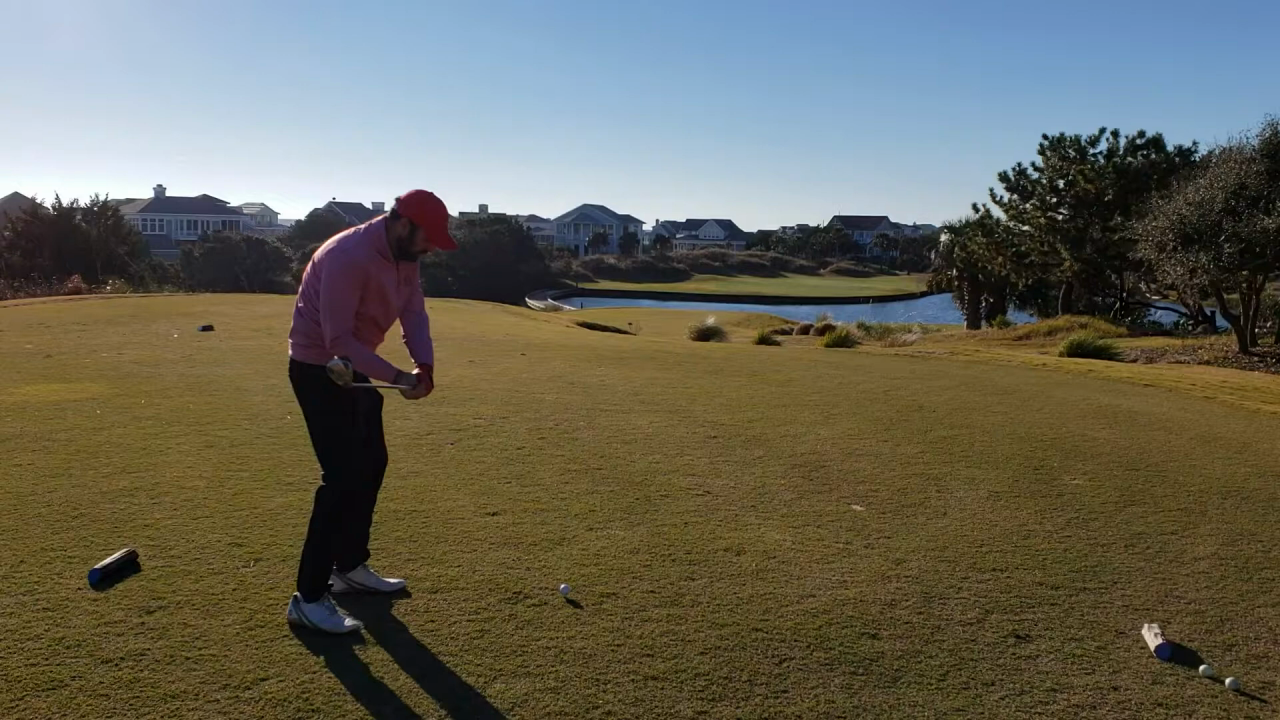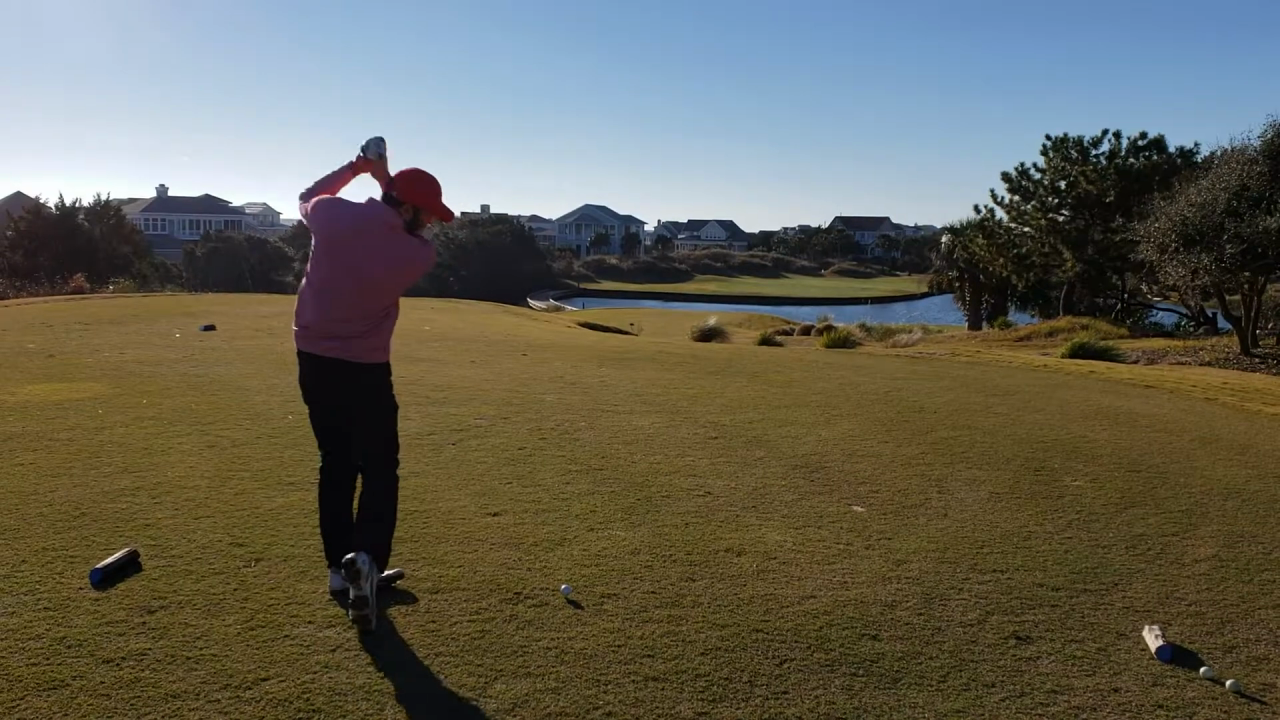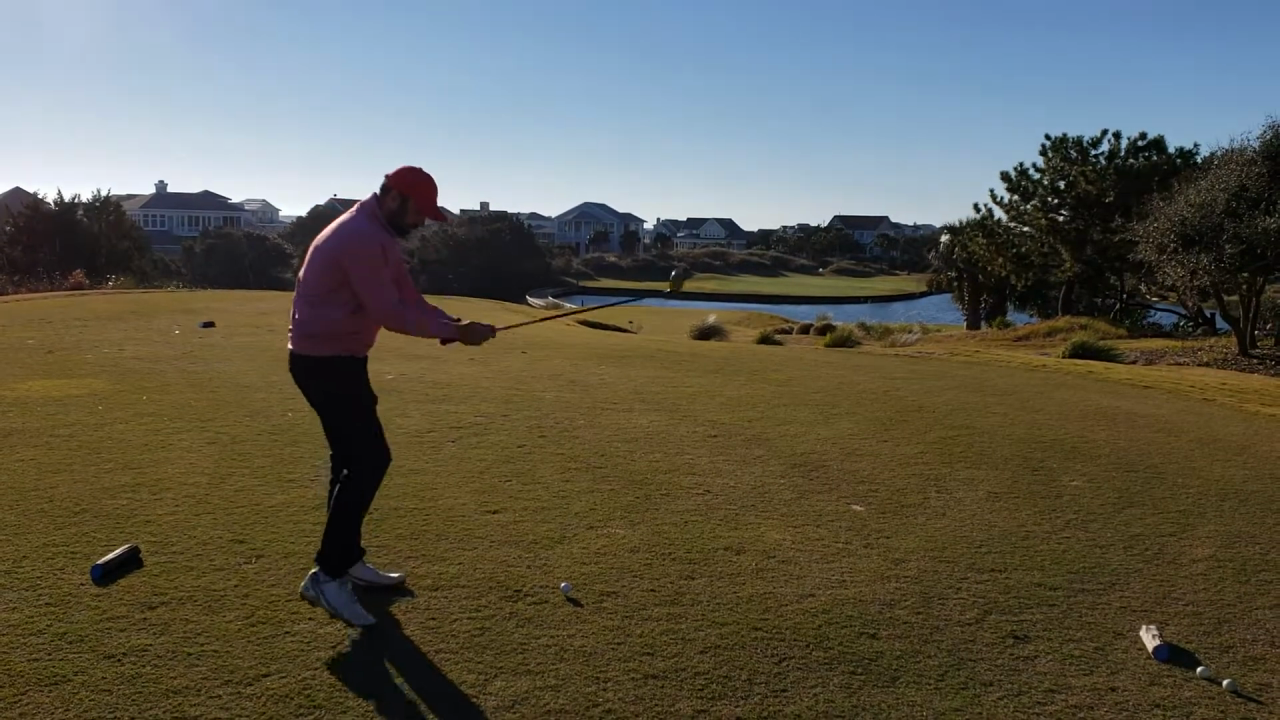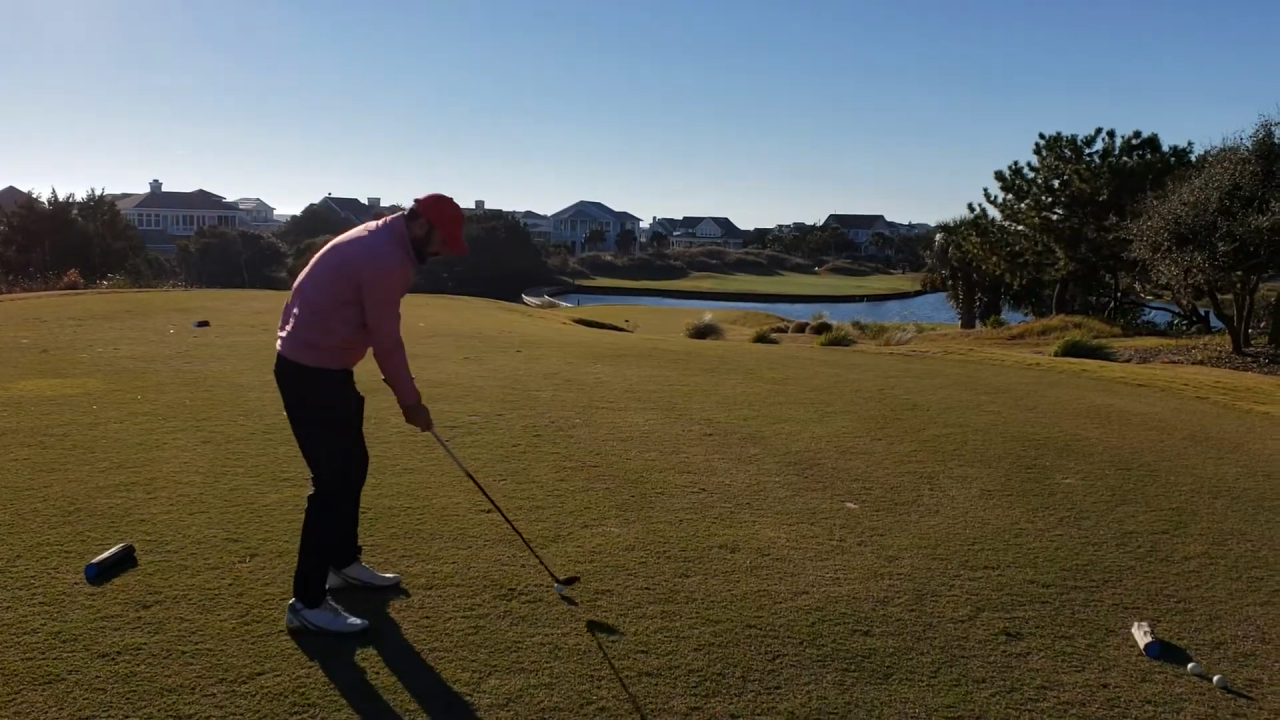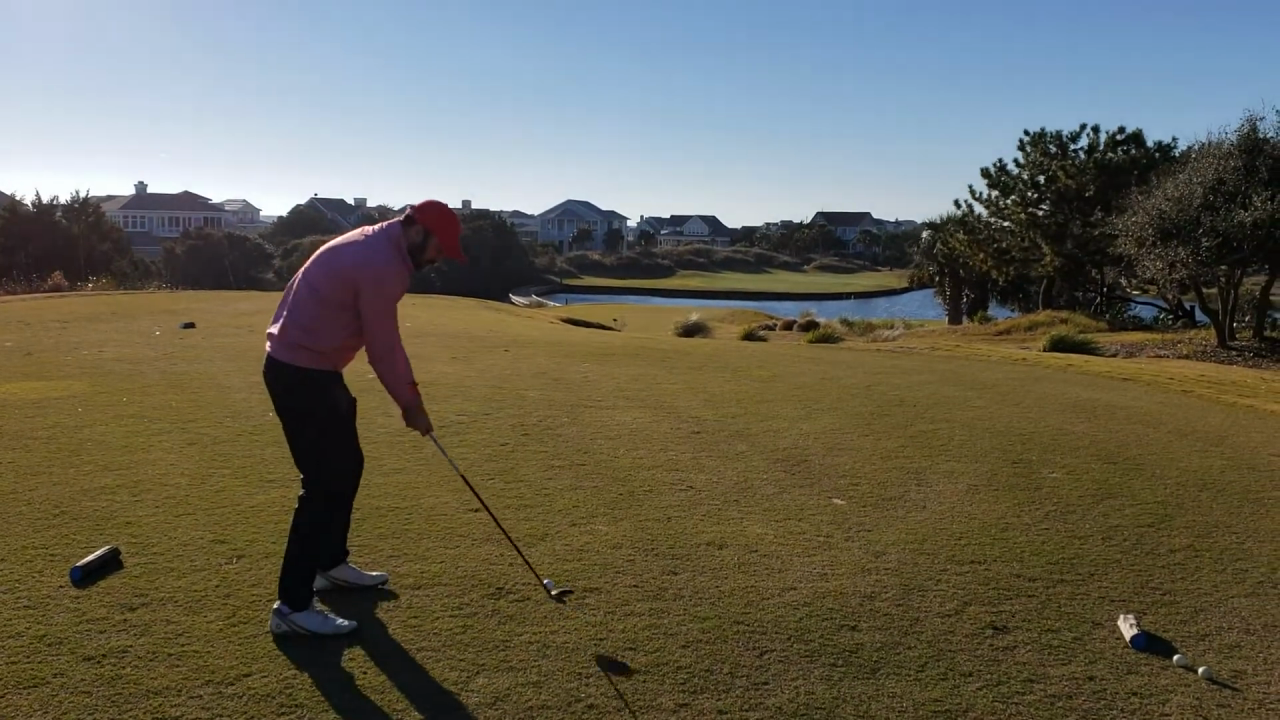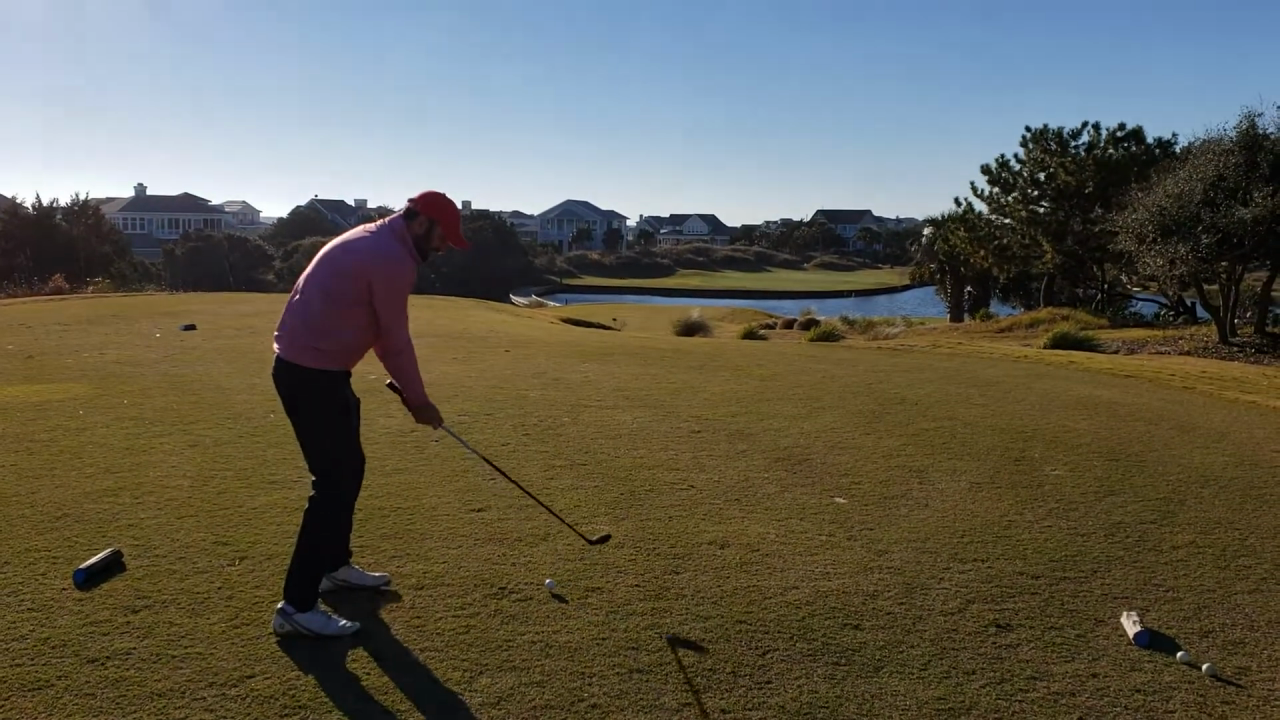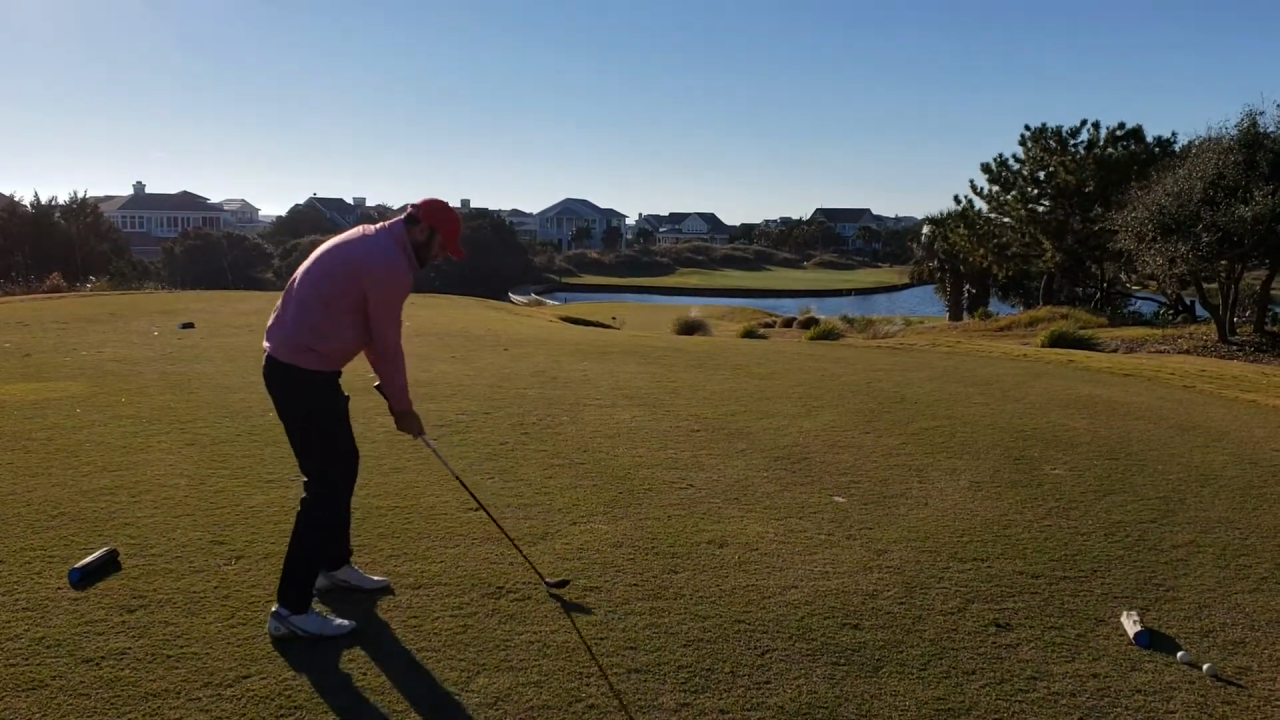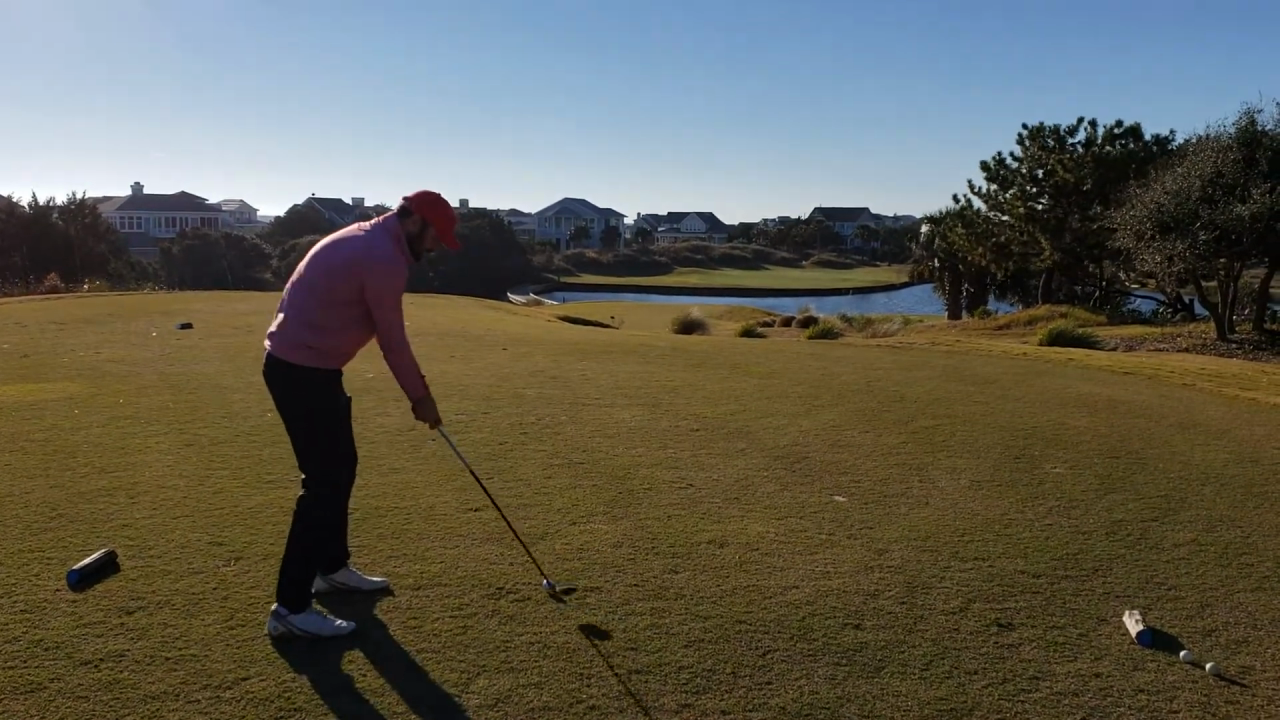
dt=0.7s
person 1, frame 1
left shoulder: (400, 252)
right shoulder: (349, 259)
left elbow: (414, 314)
right elbow: (339, 340)
left wrist: (423, 365)
right wrist: (397, 375)
left hip: (359, 370)
right hip: (322, 371)
left knee: (369, 468)
right knee: (345, 477)
left ankle: (349, 566)
right ankle: (309, 596)
person 1, frame 2
left shoulder: (333, 214)
right shoulder: (419, 253)
left elbow: (306, 199)
left wrist: (356, 167)
right wrist: (383, 173)
left hip: (314, 362)
right hip: (365, 371)
left knee: (336, 466)
right knee: (379, 472)
left ankle: (341, 566)
right ankle: (367, 559)
person 1, frame 3
left shoulder: (377, 235)
right shoulder: (359, 238)
left elbow: (407, 298)
right elbow: (390, 314)
left wrist: (456, 325)
right wrist: (452, 331)
left hip: (337, 359)
right hip: (324, 363)
left knee: (356, 461)
right knee: (367, 461)
left ankle: (346, 562)
right ankle: (326, 577)
person 1, frame 4
left shoulder: (381, 243)
right shoulder: (384, 258)
left elbow: (382, 336)
right elbow: (386, 341)
left wrist: (405, 392)
right wrist: (410, 401)
left hip: (323, 365)
right hip: (311, 370)
left knee: (351, 466)
right knee: (335, 479)
left ankle: (343, 562)
right ankle: (307, 602)
person 1, frame 5
left shoulder: (378, 249)
right shoulder: (381, 264)
left elbow: (386, 335)
right elbow: (381, 349)
left wrist: (410, 390)
right wrist: (409, 403)
left hip: (312, 367)
right hip: (299, 371)
left knee: (346, 466)
right knee: (325, 481)
left ankle: (330, 563)
right ankle: (292, 605)
person 1, frame 6
left shoulder: (375, 242)
right shoulder: (391, 260)
left elbow: (384, 334)
right elbow: (396, 341)
left wrist: (407, 389)
right wrist: (419, 400)
left hip: (308, 366)
right hip: (312, 374)
left knee: (346, 470)
right knee: (335, 483)
left ankle: (334, 565)
right ankle: (296, 606)
person 1, frame 7
left shoulder: (372, 242)
right shoulder: (390, 265)
left elbow: (374, 337)
right elbow: (387, 345)
left wrist: (393, 394)
right wrist: (402, 407)
left hip: (298, 363)
right hip: (302, 372)
left knee: (341, 466)
right knee: (327, 483)
left ankle: (333, 565)
right ankle: (291, 608)
person 1, frame 8
left shoulder: (367, 241)
right shoulder: (383, 259)
left elbow: (385, 335)
right elbow: (393, 340)
left wrist: (415, 384)
right wrist: (420, 396)
left hip: (300, 362)
right hip: (303, 370)
left knee: (340, 467)
right knee: (325, 480)
left ankle: (332, 568)
right ankle: (291, 607)
